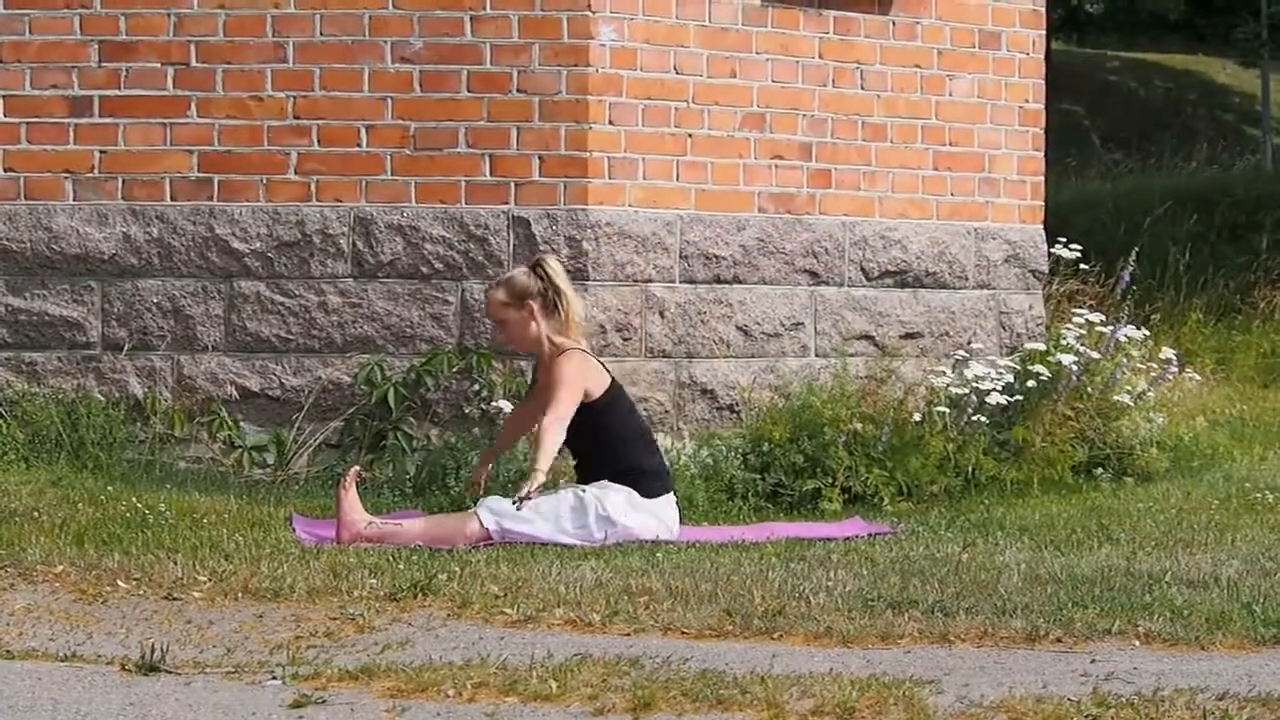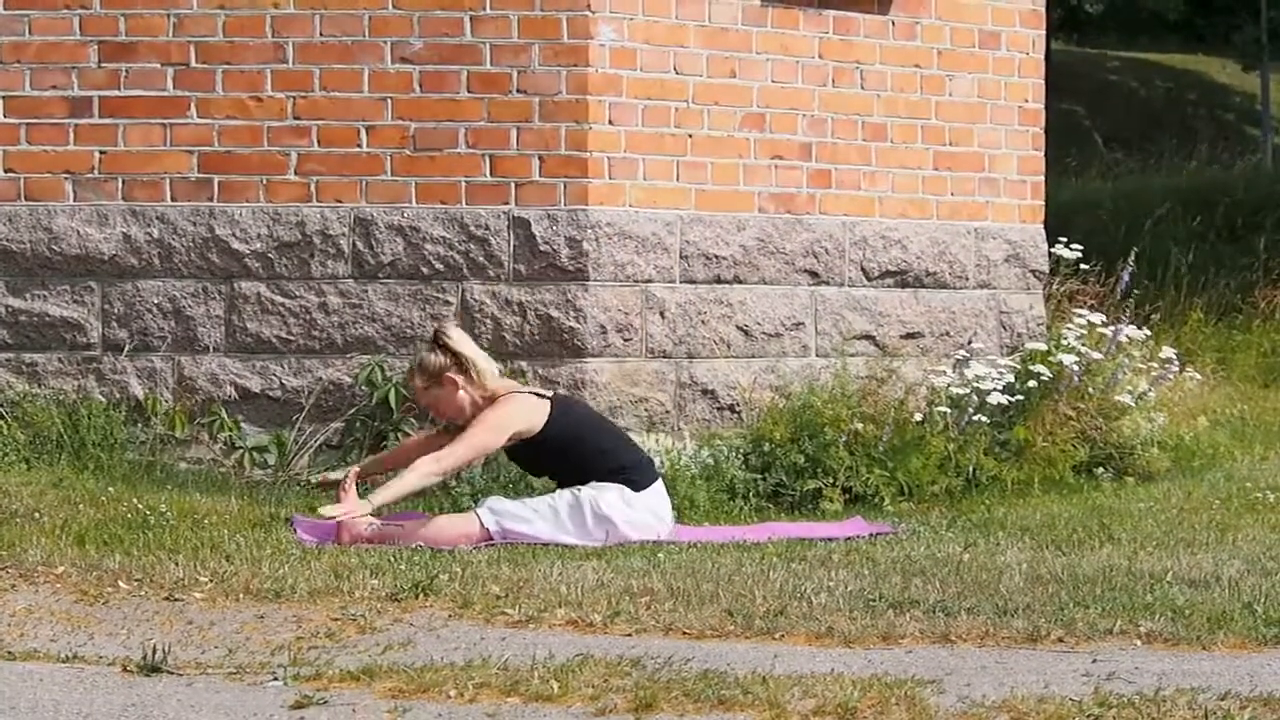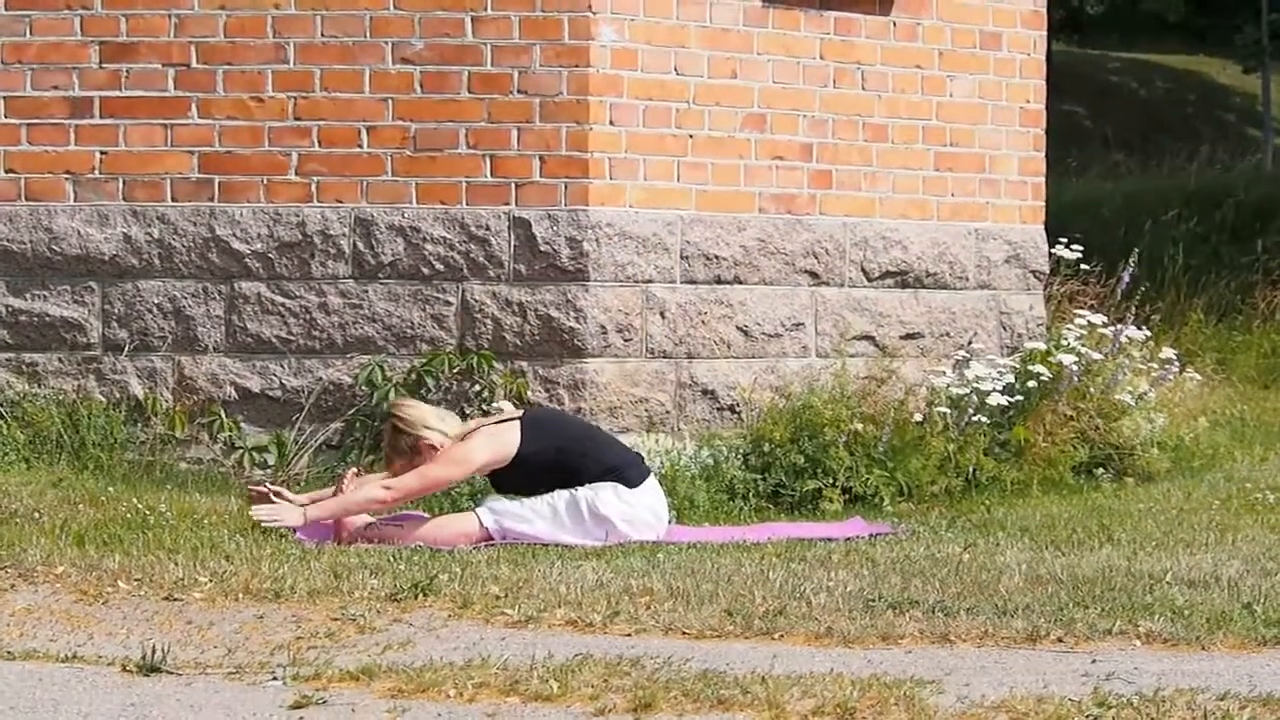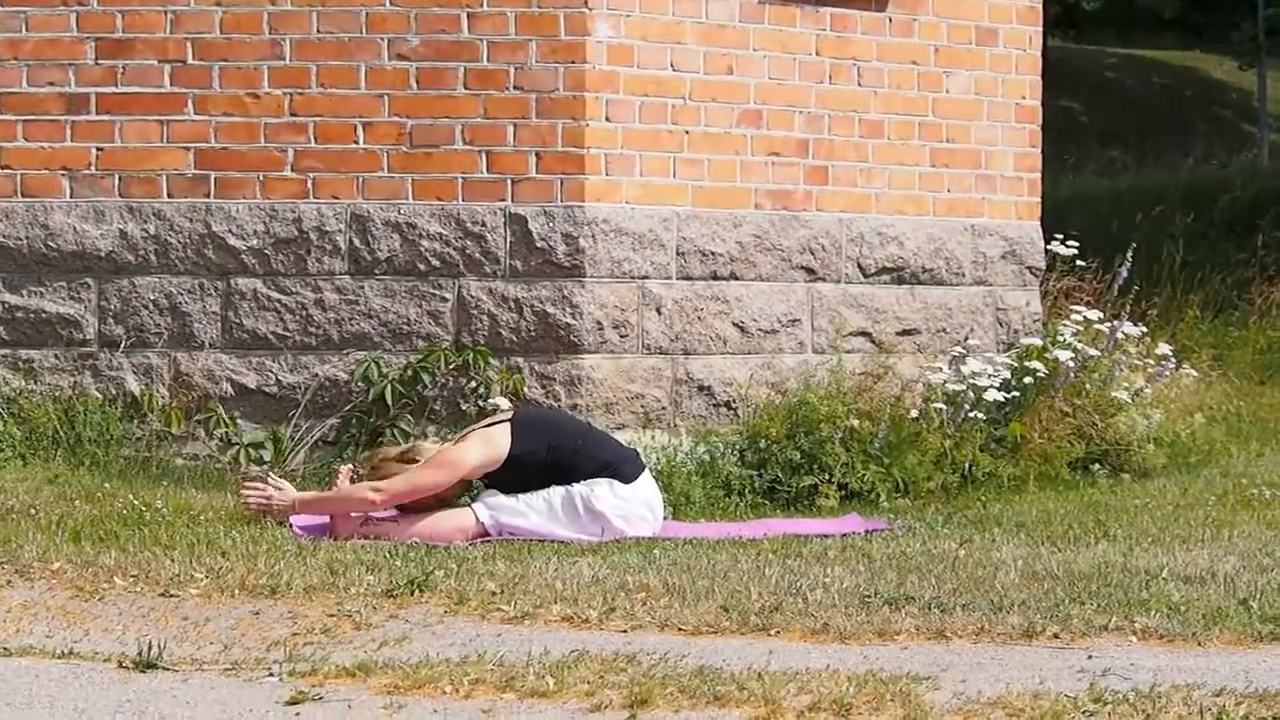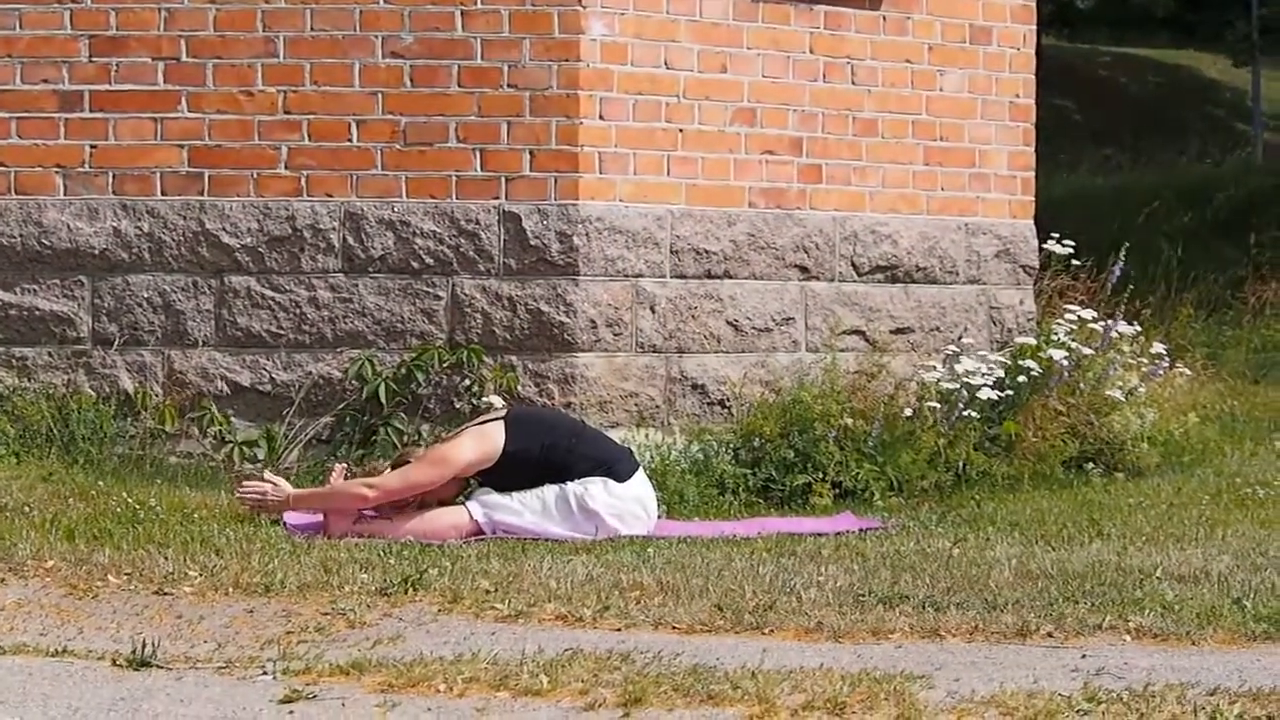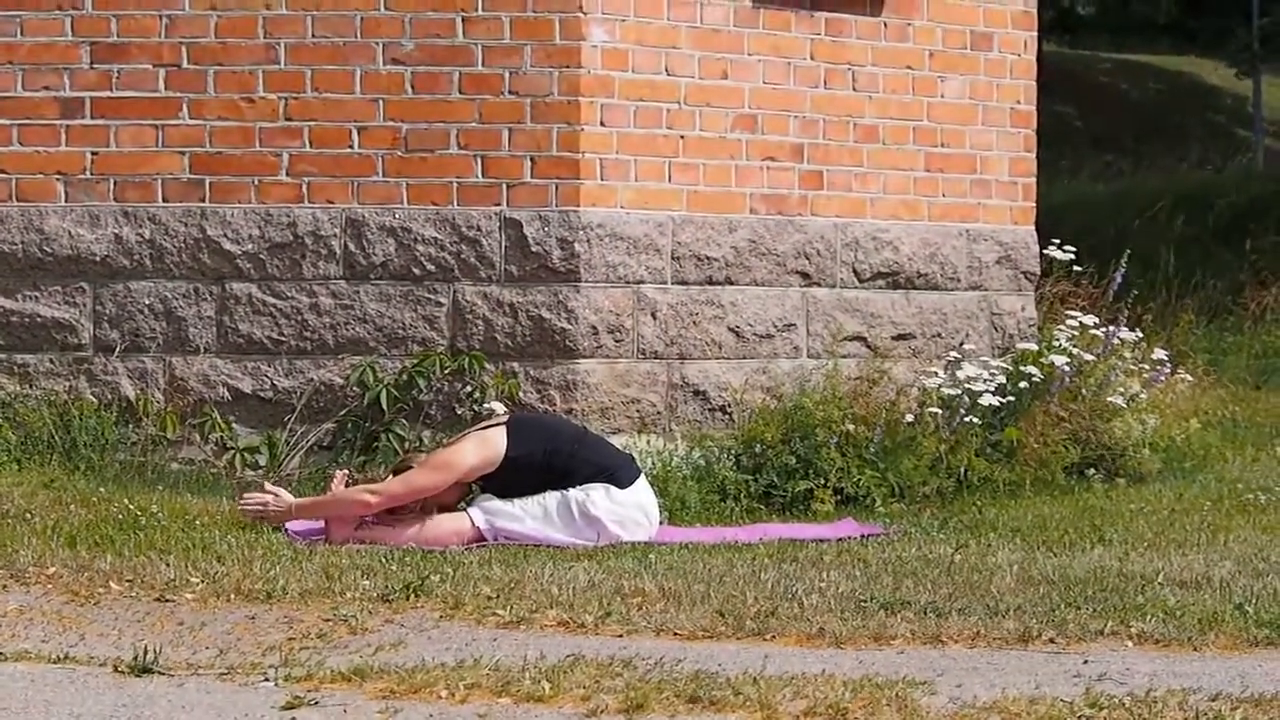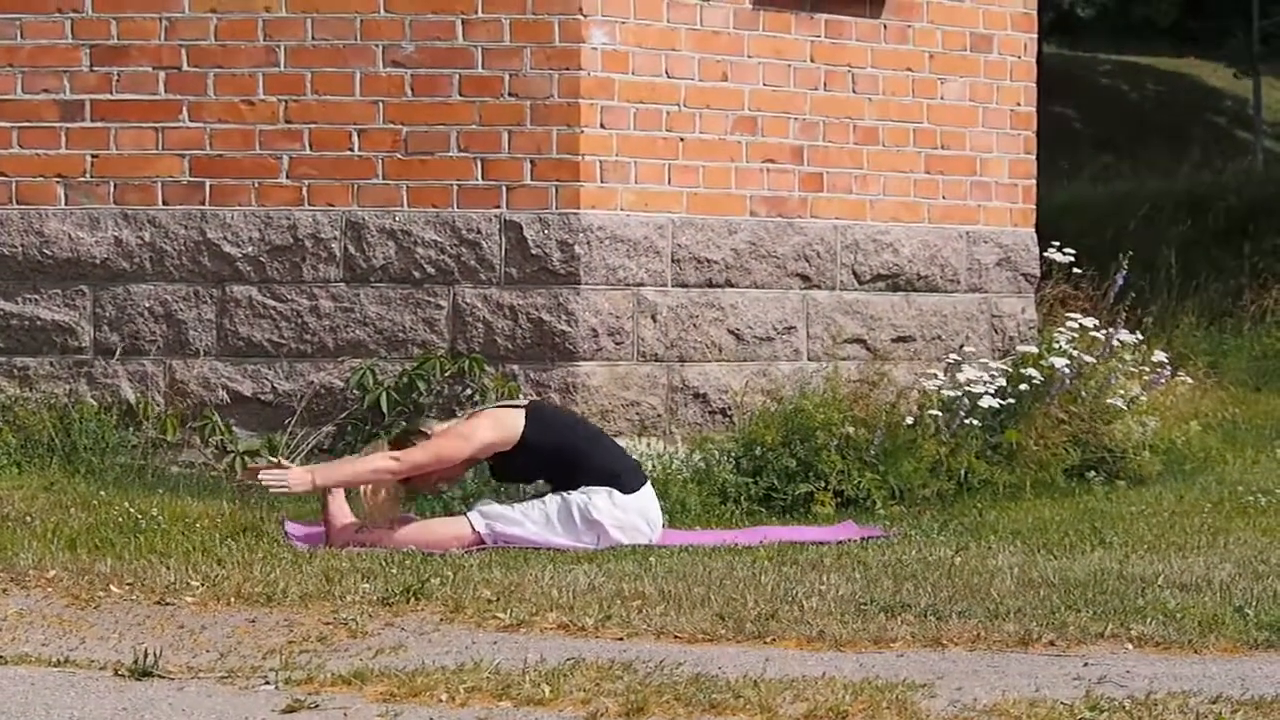
dt=0.4s
person 1, frame 1
left shoulder: (570, 364)
right shoulder: (549, 364)
left elbow: (555, 421)
right elbow: (524, 417)
left wrist: (539, 471)
right wrist: (486, 460)
left hip: (637, 507)
right hip: (617, 501)
left knee: (493, 520)
right knee: (496, 515)
left ankle: (366, 531)
right ankle: (371, 528)
person 1, frame 2
left shoulder: (509, 410)
right shoulder: (497, 403)
left elbow: (438, 464)
right elbow: (422, 446)
left wrist: (369, 503)
right wrist: (357, 472)
left hip: (630, 506)
right hip: (616, 503)
left knee: (489, 523)
left ankle: (365, 533)
person 1, frame 3
left shoulder: (480, 446)
right shoulder: (482, 432)
left elbow: (389, 492)
right elbow: (388, 479)
left wrist: (306, 514)
right wrist: (304, 498)
left hip: (623, 507)
right hip: (624, 501)
left knee: (482, 527)
person 1, frame 4
left shoulder: (470, 453)
right shoulder: (478, 440)
left elbow: (377, 495)
right elbow: (383, 489)
left wrist: (295, 502)
right wrist: (299, 498)
left hip: (617, 501)
right hip: (622, 495)
left knee: (474, 523)
person 1, frame 5
left shoulder: (462, 453)
right shoulder: (472, 440)
left elbow: (371, 491)
right elbow: (377, 487)
left wrist: (291, 499)
left hip: (612, 500)
right hip: (614, 493)
left knee: (472, 519)
person 1, frame 6
left shoulder: (463, 458)
right shoulder: (475, 445)
left elbow: (373, 497)
right elbow: (381, 493)
left wrist: (292, 508)
left hip: (614, 506)
right hip: (615, 500)
left knee: (473, 526)
person 1, frame 7
left shoulder: (477, 433)
right shoulder: (480, 426)
left elbow: (393, 464)
right elbow: (391, 459)
left wrist: (312, 477)
right wrist: (317, 475)
left hip: (616, 510)
right hip: (616, 505)
left knee: (478, 528)
